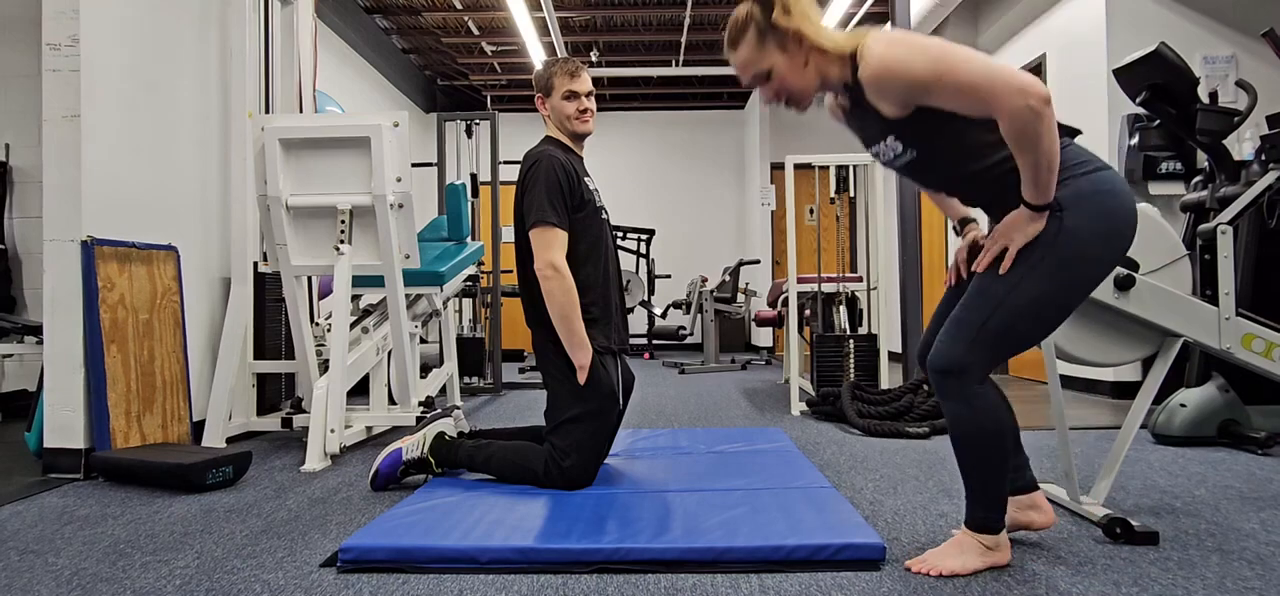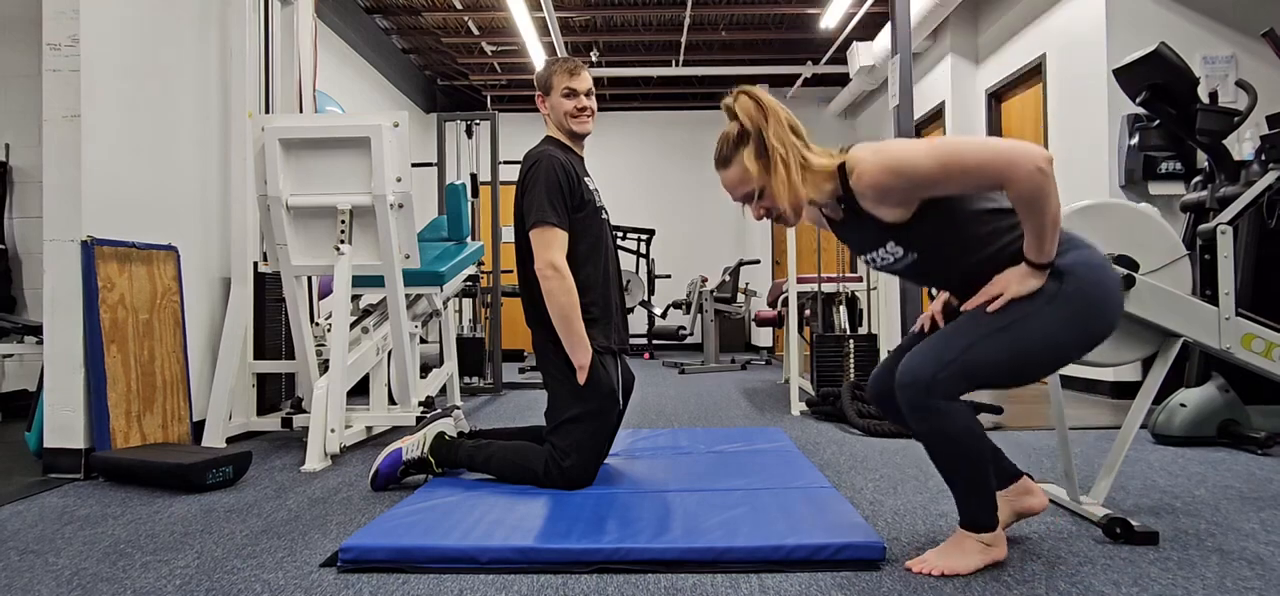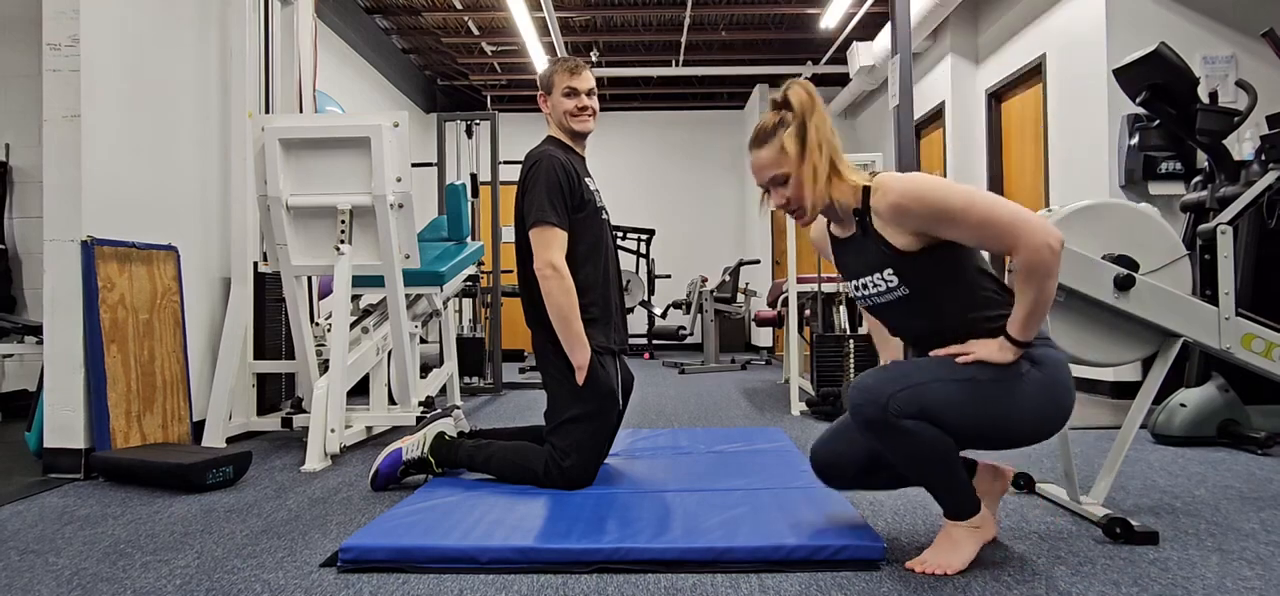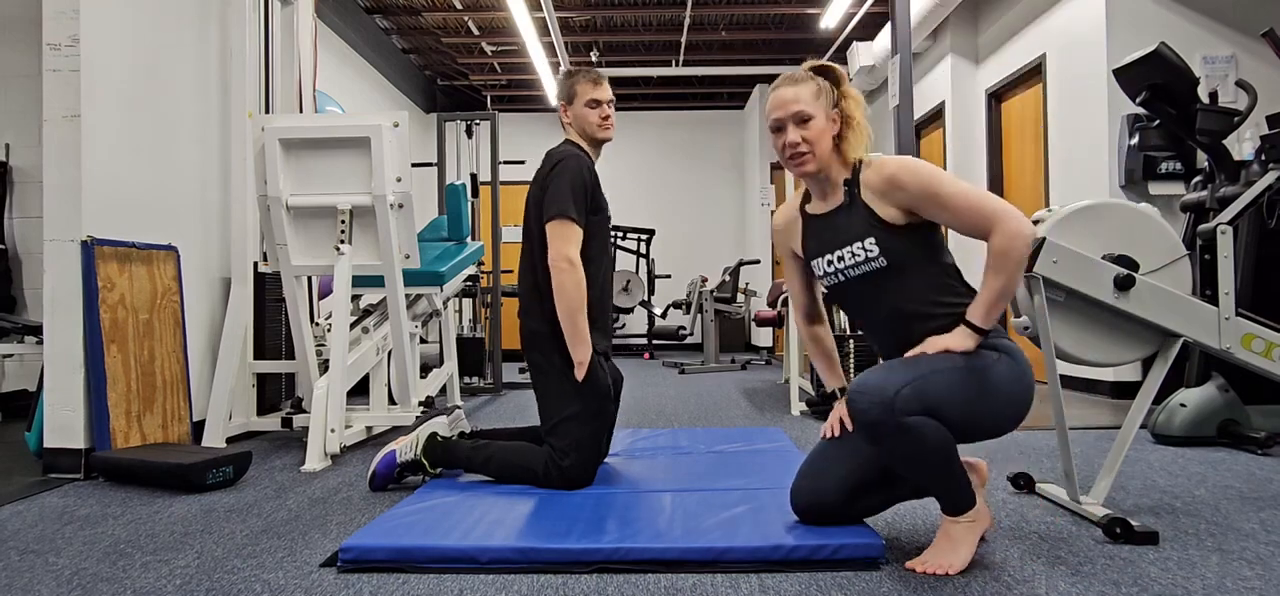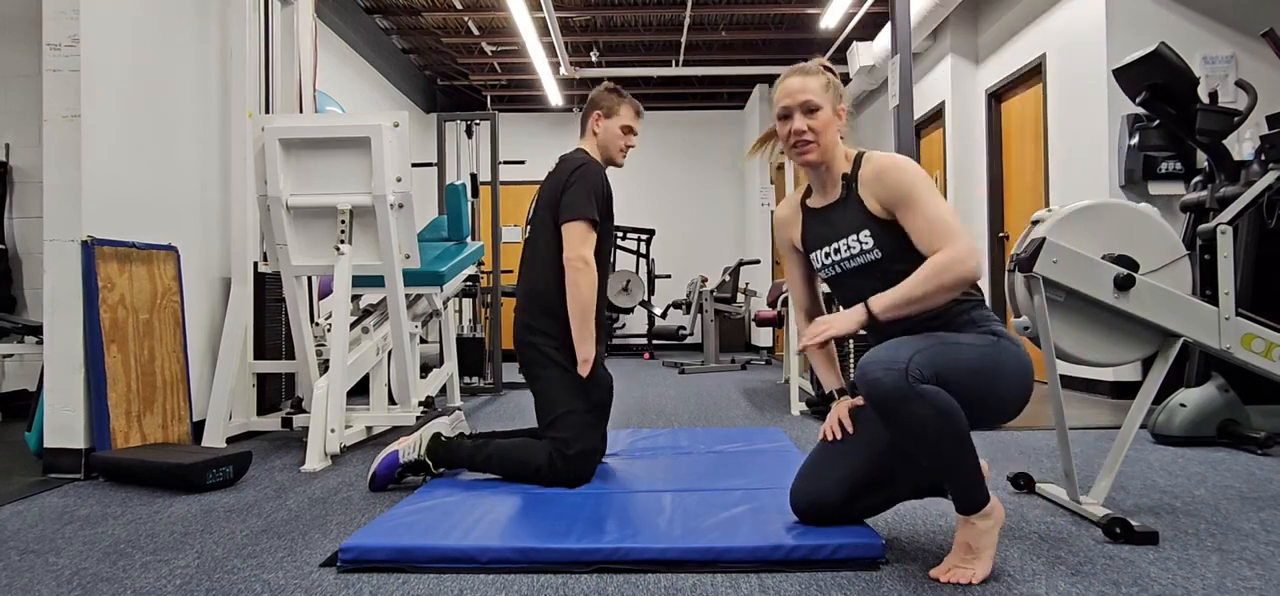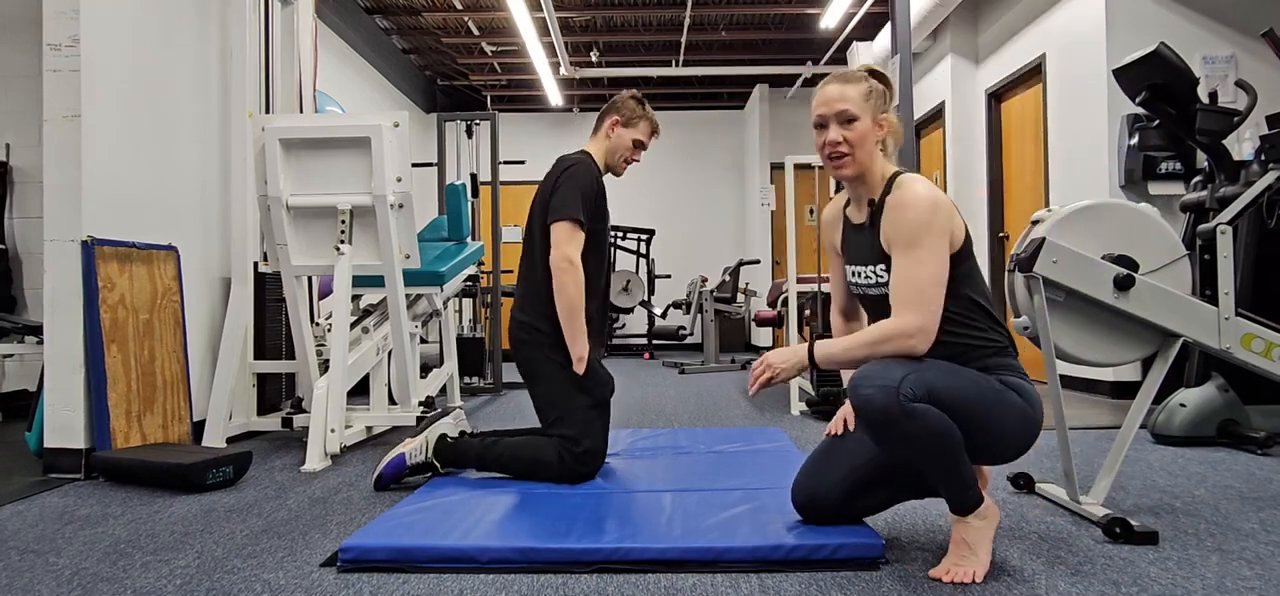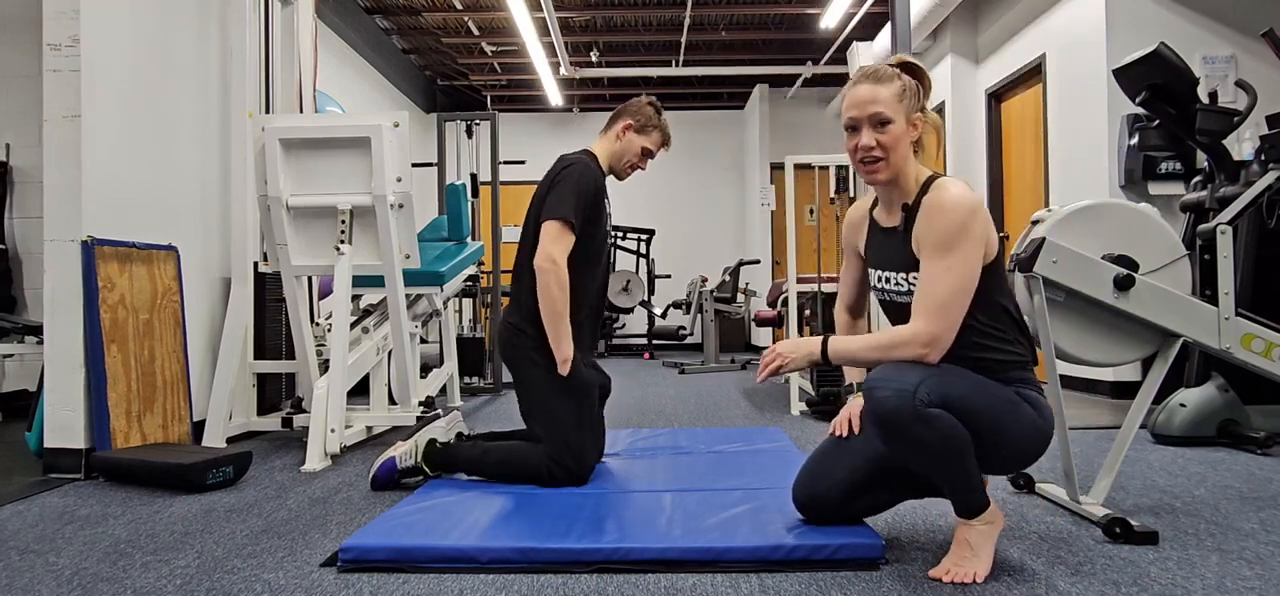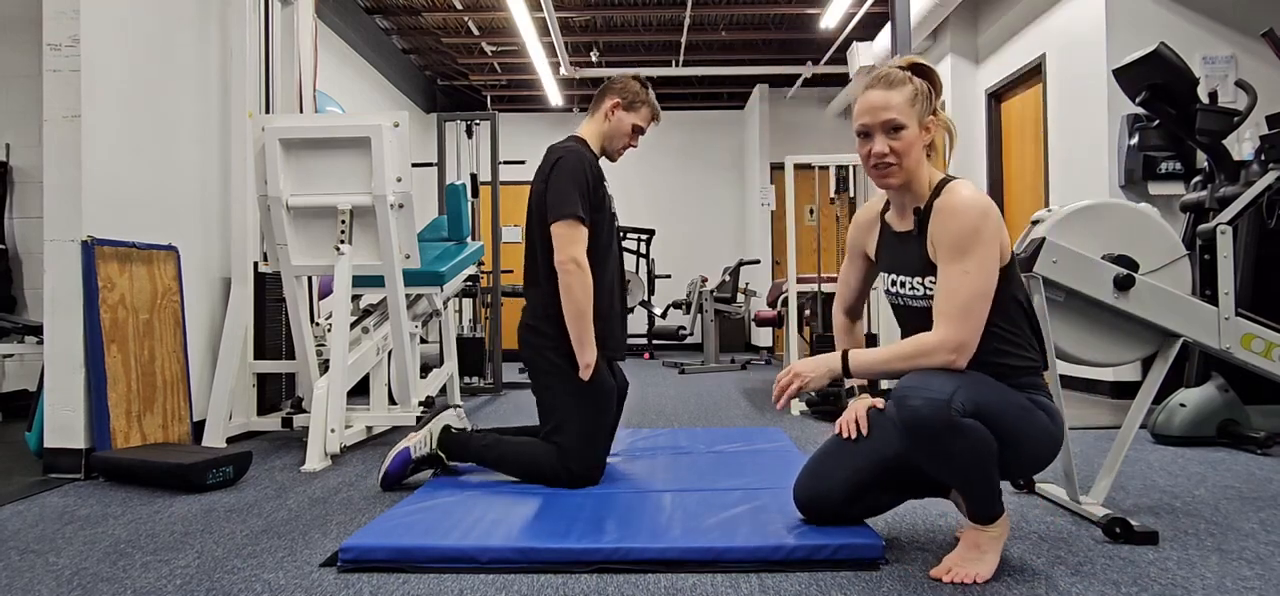
dt=0.3s
person 1, frame 1
left shoulder: (883, 62)
right shoulder: (842, 98)
left elbow: (1028, 97)
left wrist: (1034, 208)
right wrist: (965, 224)
left hip: (1079, 202)
right hip: (1027, 207)
left knee: (957, 361)
right knee: (940, 356)
left ankle: (987, 534)
right ankle: (1021, 498)
person 1, frame 2
left shoulder: (873, 172)
right shoulder: (819, 210)
left elbow: (1029, 163)
left wrist: (1036, 266)
right wrist: (944, 293)
left hip: (1072, 284)
left knee: (923, 383)
right knee: (886, 389)
left ankle: (981, 531)
right ankle: (1010, 488)
person 1, frame 3
left shoulder: (896, 197)
right shoulder: (823, 234)
left elbow: (1041, 240)
left wrist: (1013, 343)
right wrist: (894, 365)
left hip: (1028, 375)
right hip: (954, 367)
left knee: (874, 398)
right knee: (833, 459)
left ankle: (968, 518)
right ankle: (975, 477)
person 1, frame 4
left shoulder: (890, 177)
right shoulder: (788, 224)
left elbow: (1015, 231)
right elbow: (809, 318)
left wrist: (972, 329)
right wrist: (840, 394)
left hip: (984, 368)
right hip: (908, 377)
left knee: (876, 397)
right knee: (814, 500)
left ankle: (964, 510)
right ankle: (953, 472)
person 1, frame 5
left shoulder: (883, 173)
right shoulder: (788, 216)
left elbow: (960, 261)
right elbow: (807, 316)
left wrist: (864, 312)
right wrist: (839, 393)
left hip: (982, 355)
right hip: (904, 374)
left knee: (886, 371)
right knee: (814, 501)
left ankle: (978, 510)
right ankle: (952, 472)
person 1, frame 6
left shoulder: (914, 199)
right shoulder: (836, 217)
left elbow: (914, 331)
right elbow: (845, 314)
left wrist: (807, 355)
right wrist: (852, 393)
left hip: (996, 397)
right hip: (921, 397)
left knee: (880, 387)
right knee: (815, 498)
left ankle: (972, 512)
right ankle: (955, 474)
person 1, frame 7
left shoulder: (951, 204)
right shoulder: (860, 218)
left elbow: (928, 340)
right elbow: (849, 311)
left wrist: (818, 348)
right wrist: (858, 392)
left hip: (1008, 406)
right hip: (928, 401)
left knee: (893, 389)
right knee: (815, 497)
left ankle: (978, 514)
right ankle: (957, 471)
person 1, frame 8
left shoulder: (963, 207)
right shoulder: (869, 221)
left elbow: (953, 346)
right elbow: (846, 312)
left wrist: (838, 365)
right wrist: (860, 392)
left hip: (1016, 412)
right hip: (936, 402)
left knee: (924, 395)
right knee: (817, 497)
left ankle: (988, 520)
right ankle: (961, 479)
person 2, frame 1
left shoulder: (571, 165)
right shoulder: (550, 165)
right elbow: (550, 266)
right wrist: (583, 356)
left hip: (596, 344)
right hip: (580, 349)
left knee: (582, 450)
right knee: (571, 469)
left ankle: (456, 435)
right ankle: (436, 447)
person 2, frame 2
left shoulder: (573, 166)
right shoulder: (549, 165)
right elbow: (551, 266)
right wrist: (583, 357)
left hip: (599, 344)
right hip: (582, 349)
left knee: (580, 450)
right knee: (571, 469)
left ankle: (456, 434)
right ankle: (438, 447)
person 2, frame 3
left shoulder: (574, 166)
right shoulder: (551, 165)
right elbow: (549, 266)
right wrist: (582, 357)
left hip: (597, 344)
right hip: (580, 349)
left knee: (581, 450)
right knee: (571, 469)
left ankle: (456, 435)
right ankle: (439, 449)
person 2, frame 4
left shoulder: (572, 166)
right shoulder: (572, 165)
right elbow: (563, 261)
right wrist: (581, 355)
left hip: (578, 343)
right hip: (565, 345)
left knee: (588, 450)
right knee: (571, 468)
left ankle: (455, 437)
right ankle: (434, 448)
person 2, frame 5
left shoulder: (569, 171)
right shoulder: (587, 173)
right elbow: (578, 261)
right wrist: (585, 353)
left hip: (552, 336)
right hip: (559, 341)
left knee: (588, 449)
right knee: (572, 463)
left ankle: (454, 440)
right ankle: (436, 448)
person 2, frame 6
left shoulder: (580, 175)
right shoulder: (580, 173)
right elbow: (563, 262)
left wrist: (587, 351)
right wrist: (580, 352)
left hip: (553, 339)
right hip: (552, 342)
left knee: (587, 447)
right knee: (580, 458)
left ankle: (456, 440)
right ankle: (442, 448)
person 2, frame 7
left shoulder: (588, 178)
right shoulder: (580, 173)
right elbow: (549, 261)
left wrist: (575, 353)
right wrist: (565, 355)
left hip: (550, 342)
right hip: (540, 344)
left knee: (586, 449)
right knee: (571, 465)
left ankle: (459, 441)
right ankle: (434, 452)
person 2, frame 8
left shoulder: (582, 164)
right shoulder: (572, 162)
right elbow: (570, 262)
right wrist: (586, 355)
left hip: (580, 345)
right hip: (566, 347)
left knee: (579, 449)
right knee: (578, 467)
left ankle: (458, 435)
right ankle: (446, 440)
